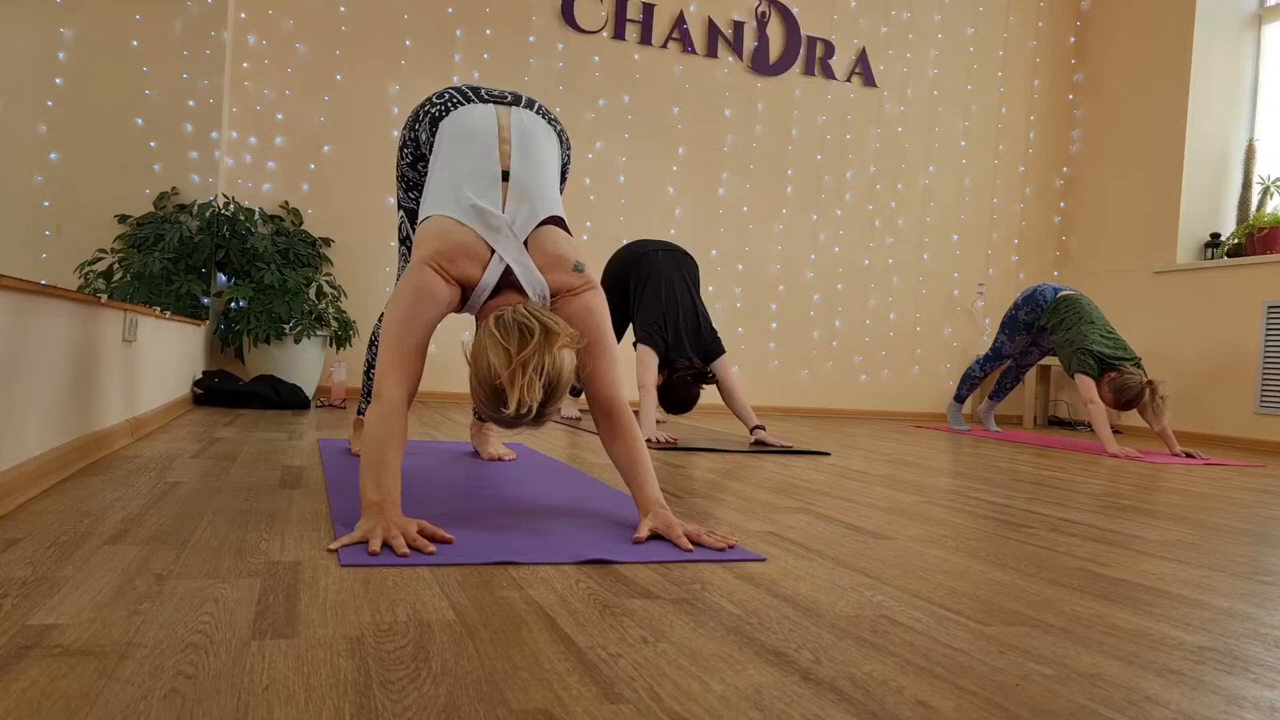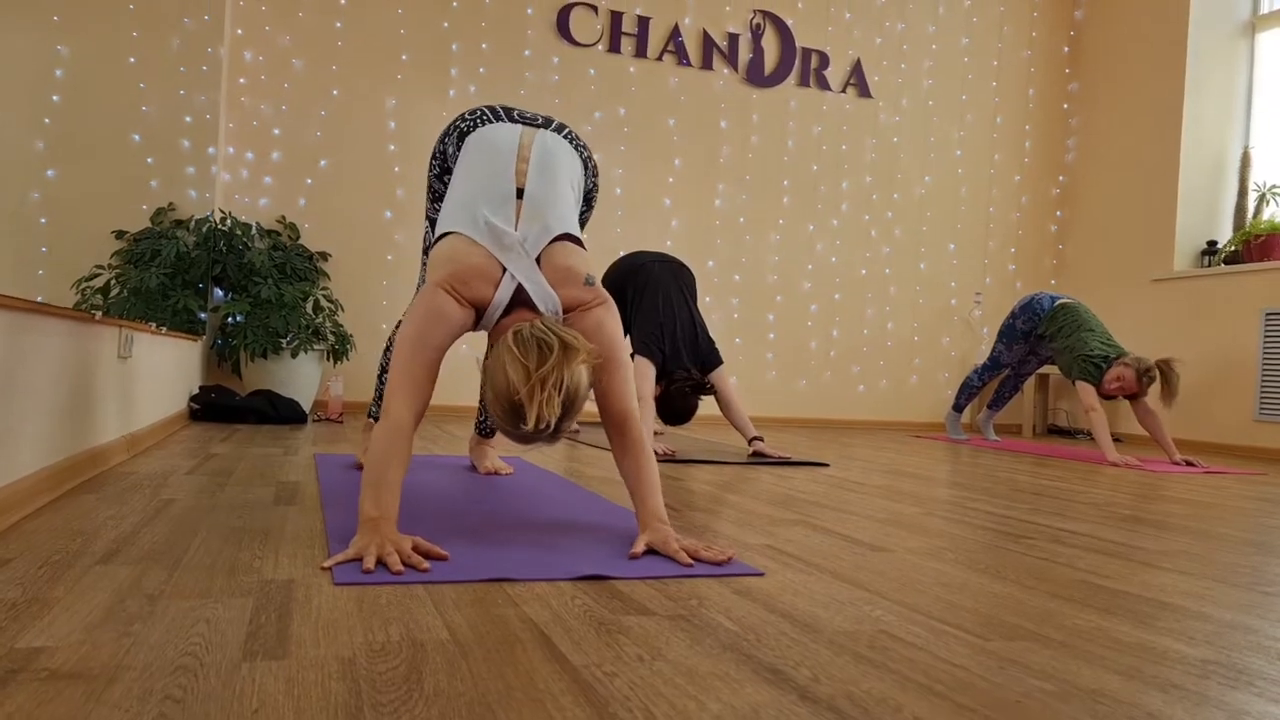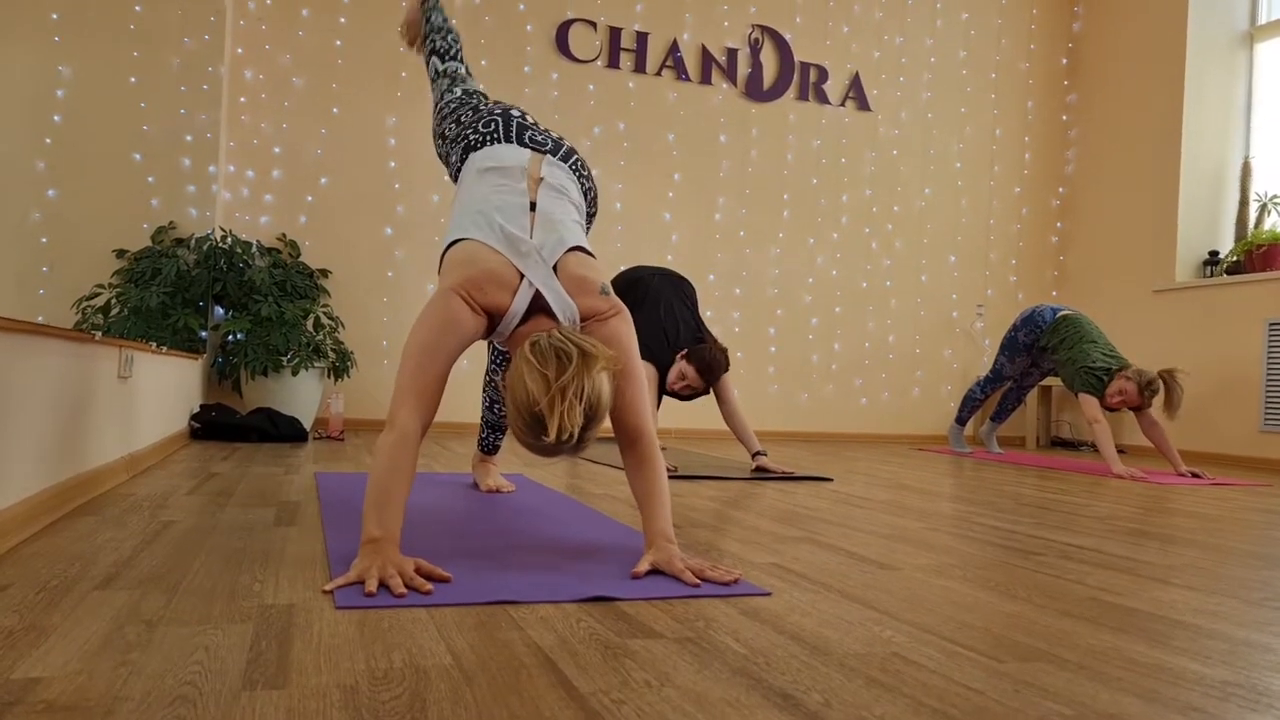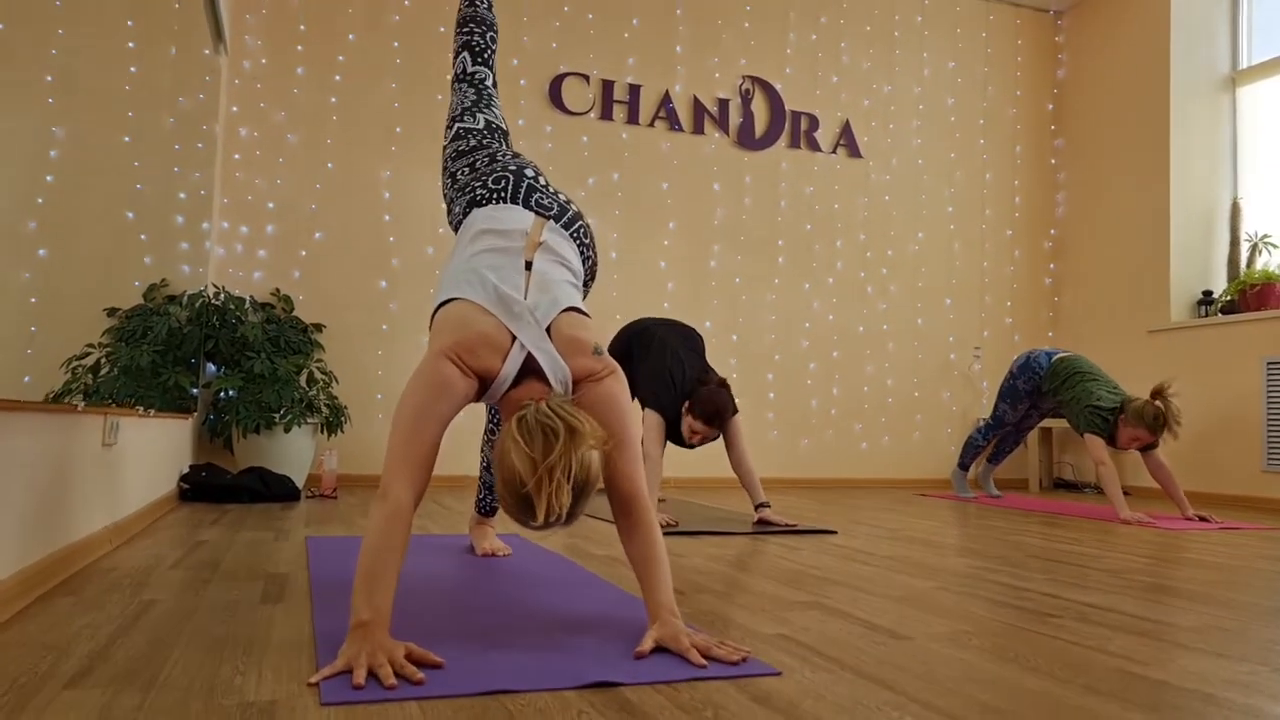
dt=0.7s
person 1, frame 1
left shoulder: (573, 287)
right shoulder: (439, 269)
left elbow: (613, 409)
right elbow: (390, 395)
left wrist: (654, 507)
right wrist: (378, 510)
left hip: (538, 128)
right hip: (446, 118)
left ankle: (479, 427)
right ankle: (363, 423)
person 1, frame 2
left shoulder: (588, 303)
right shoulder: (453, 289)
left elbow: (626, 423)
right elbow: (400, 414)
left hip: (564, 152)
right hip: (476, 136)
person 1, frame 3
left shoulder: (603, 312)
right shoulder: (468, 296)
left elbow: (638, 435)
right elbow: (404, 424)
left wrist: (663, 541)
right wrist: (377, 545)
left hip: (565, 173)
right hip: (487, 147)
right knee: (453, 77)
person 1, frame 4
left shoulder: (595, 372)
right shoulder: (459, 357)
left elbow: (632, 503)
right elbow: (396, 496)
left wrist: (667, 618)
right wrist: (366, 629)
left hip: (563, 233)
right hip: (490, 203)
right knee: (476, 81)
person 2, frame 1
left shoulder: (1130, 367)
right shoulder: (1088, 357)
left elbow: (1146, 404)
right elbow: (1092, 402)
left wrist: (1174, 446)
right wrist: (1111, 446)
left hip: (1067, 305)
right hip: (1039, 305)
left knee: (1022, 364)
right knee: (997, 357)
left ankle: (987, 410)
right ankle: (955, 408)
person 2, frame 2
left shoulder: (1130, 371)
right shoulder: (1090, 362)
left elbow: (1145, 412)
right elbow: (1093, 409)
left wrist: (1173, 454)
right wrist: (1111, 455)
left hip: (1064, 315)
right hip: (1037, 313)
left knee: (1020, 374)
right knee: (996, 366)
left ankle: (986, 419)
right ankle: (954, 417)
person 2, frame 3
left shoulder: (1133, 383)
right shoulder: (1092, 373)
left elbow: (1150, 424)
right elbow: (1096, 421)
left wrist: (1178, 465)
right wrist: (1116, 467)
left hip: (1065, 327)
right hip: (1038, 325)
left knee: (1022, 386)
right knee: (998, 378)
left ankle: (989, 432)
right ankle: (956, 430)
person 2, frame 4
left shoulder: (1139, 420)
right shoulder: (1098, 413)
left elbow: (1157, 466)
right elbow: (1103, 463)
left wrist: (1186, 509)
right wrist: (1123, 511)
left hip: (1062, 370)
right hip: (1035, 370)
left knee: (1020, 428)
right knee: (999, 423)
left ankle: (986, 473)
right ankle: (960, 474)
person 3, frame 1
left shoulder: (705, 341)
right shoulder: (655, 334)
left elbow: (729, 387)
right elbow: (646, 386)
left wrist: (757, 428)
right wrist: (647, 429)
right hip: (632, 262)
left ankle: (646, 410)
right ankle: (571, 397)
person 3, frame 2
left shoulder: (701, 352)
right shoulder: (653, 344)
left elbow: (727, 398)
right elbow: (645, 398)
left wrist: (755, 439)
right hip: (631, 273)
person 3, frame 3
left shoulder: (710, 357)
right shoulder: (658, 350)
left elbow: (730, 406)
right elbow: (647, 407)
left wrist: (759, 454)
right hip: (631, 288)
person 3, frame 4
left shoulder: (721, 402)
right shoulder: (664, 396)
left elbow: (739, 457)
right elbow: (653, 454)
left wrist: (763, 507)
right hip: (635, 340)
left knee: (656, 423)
